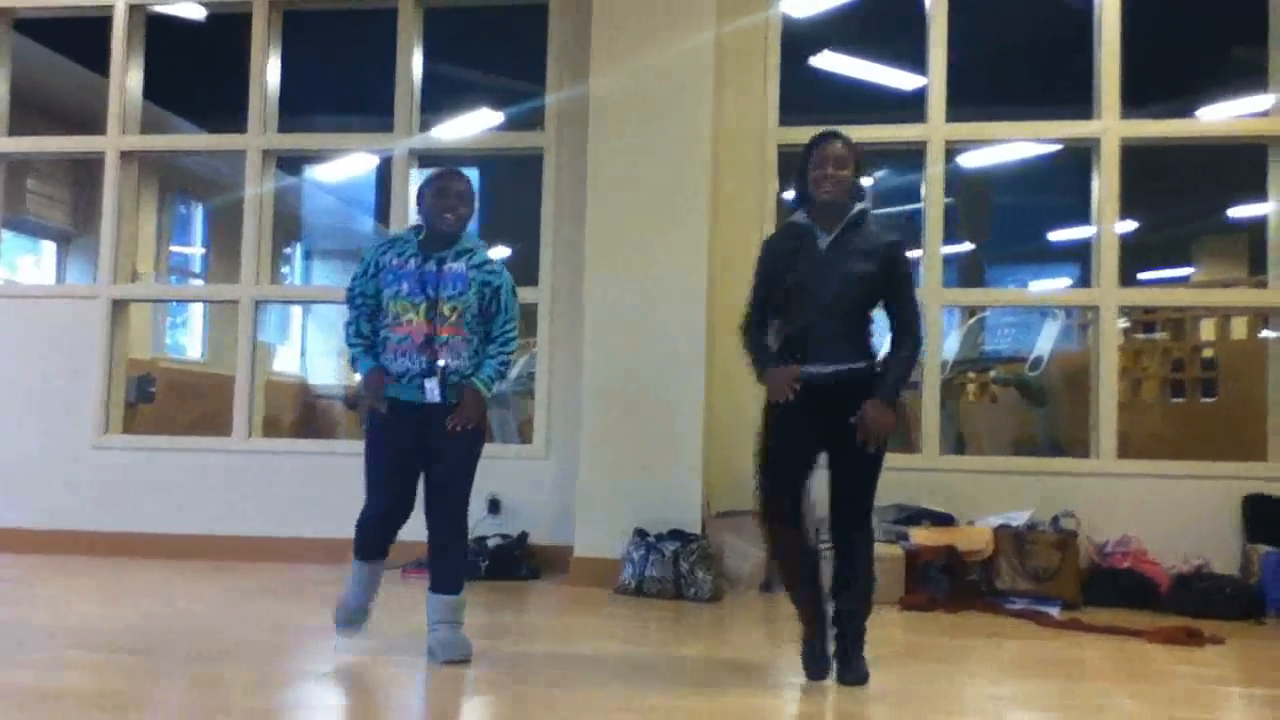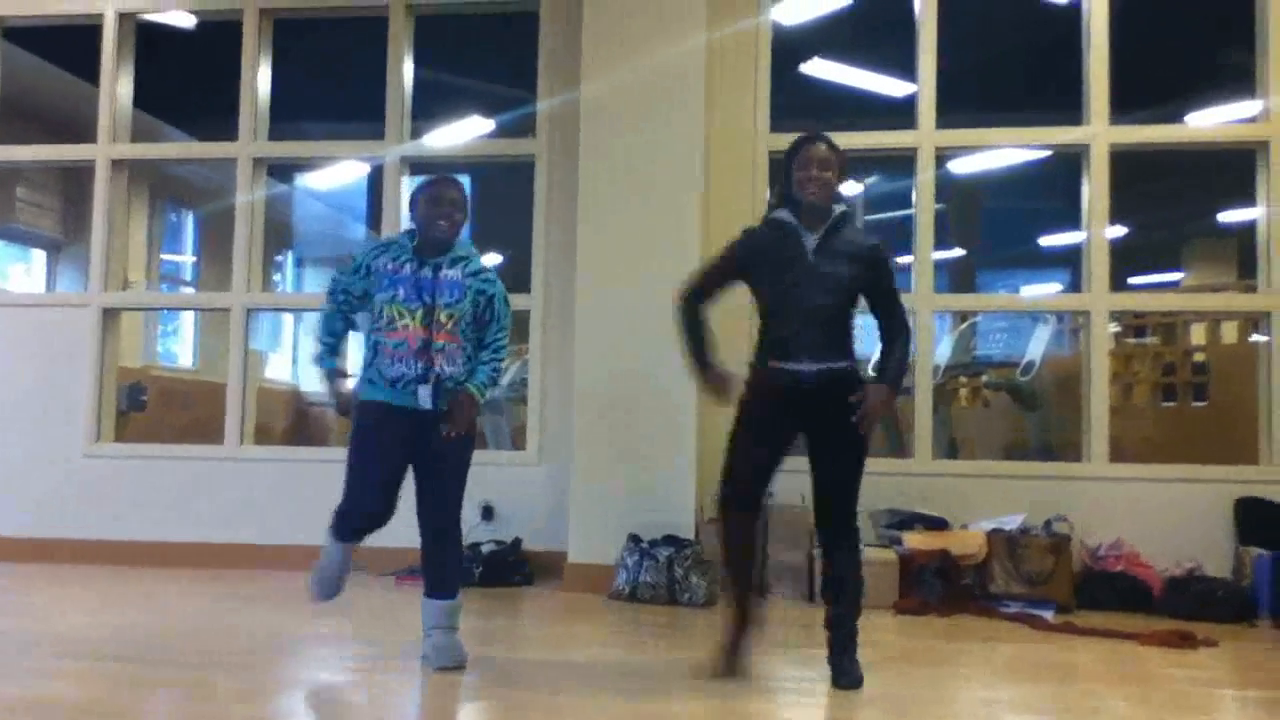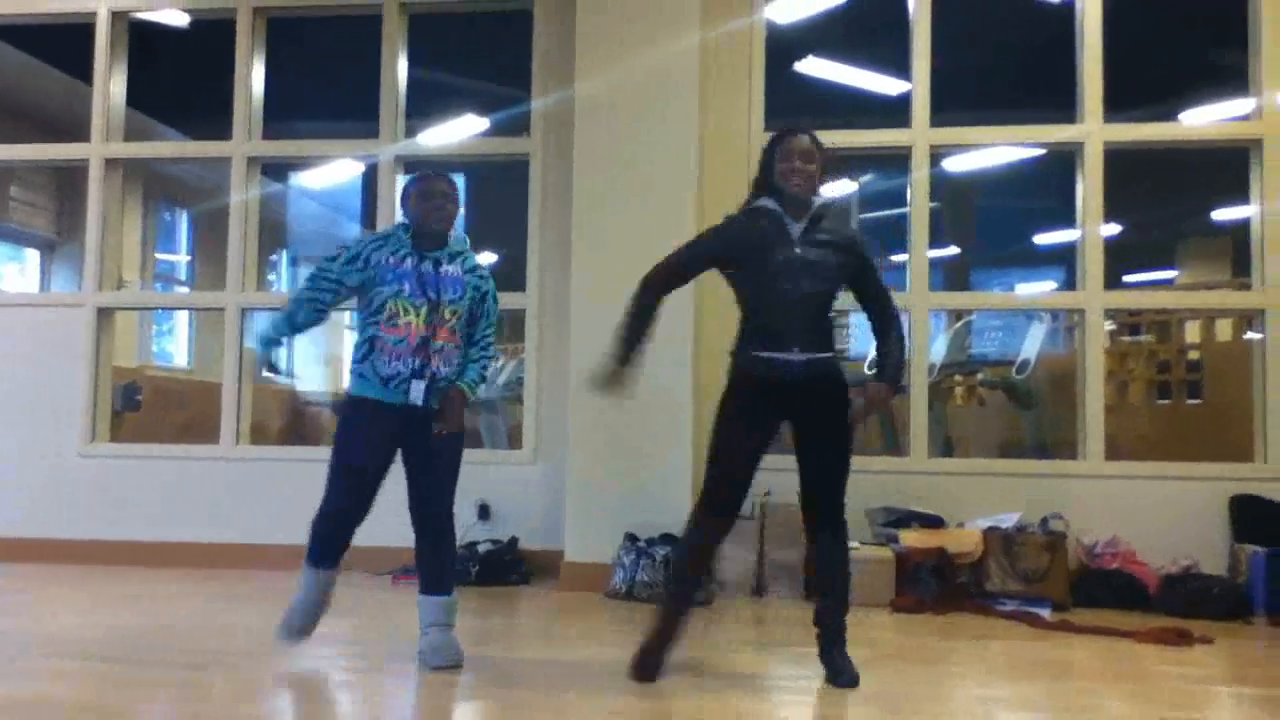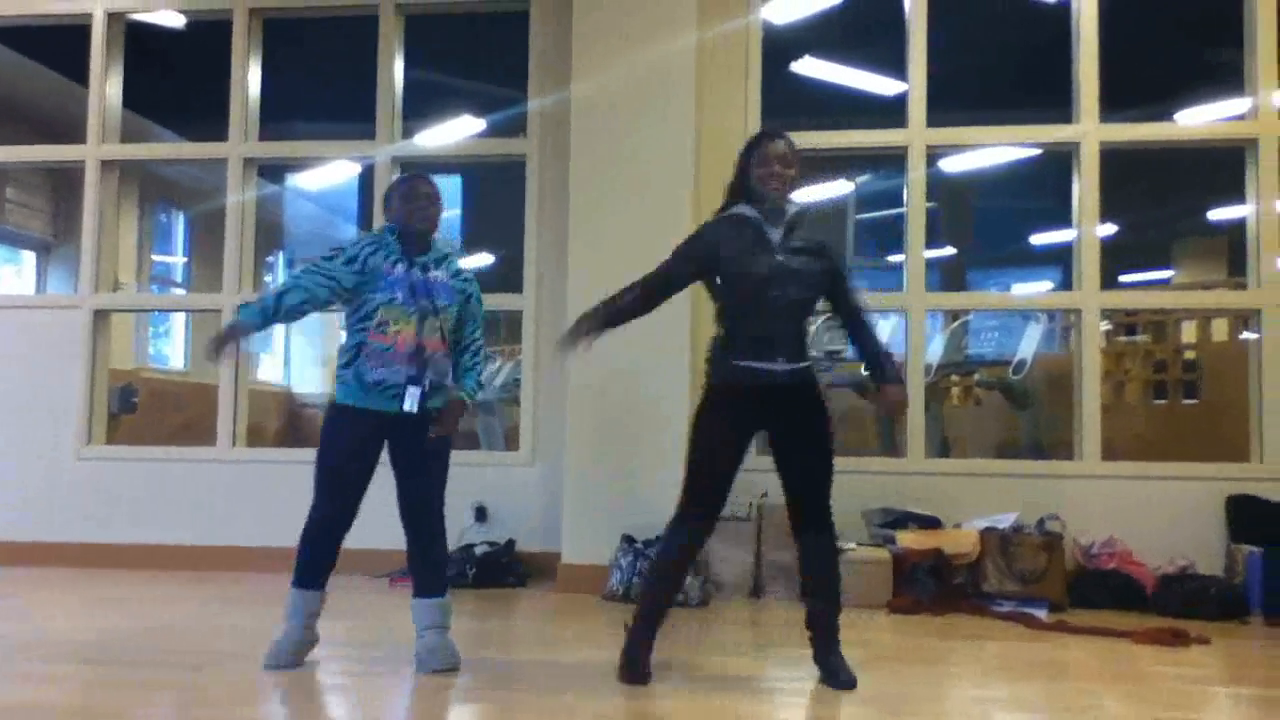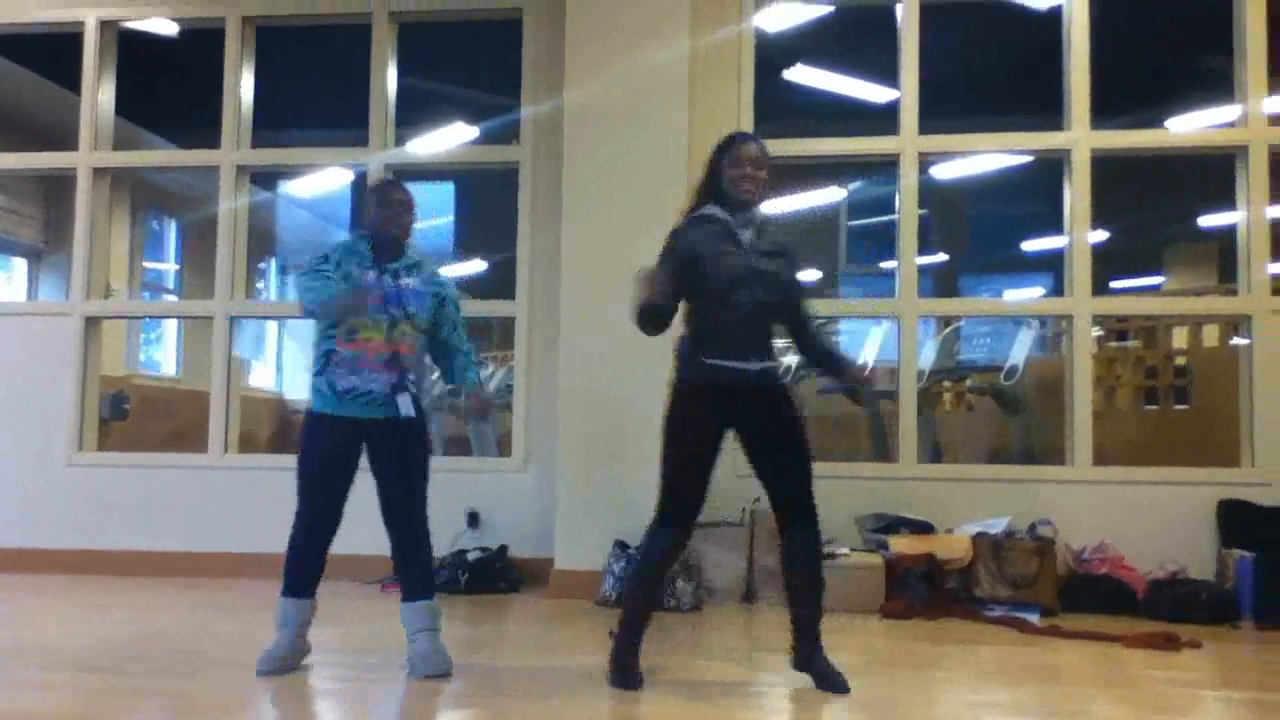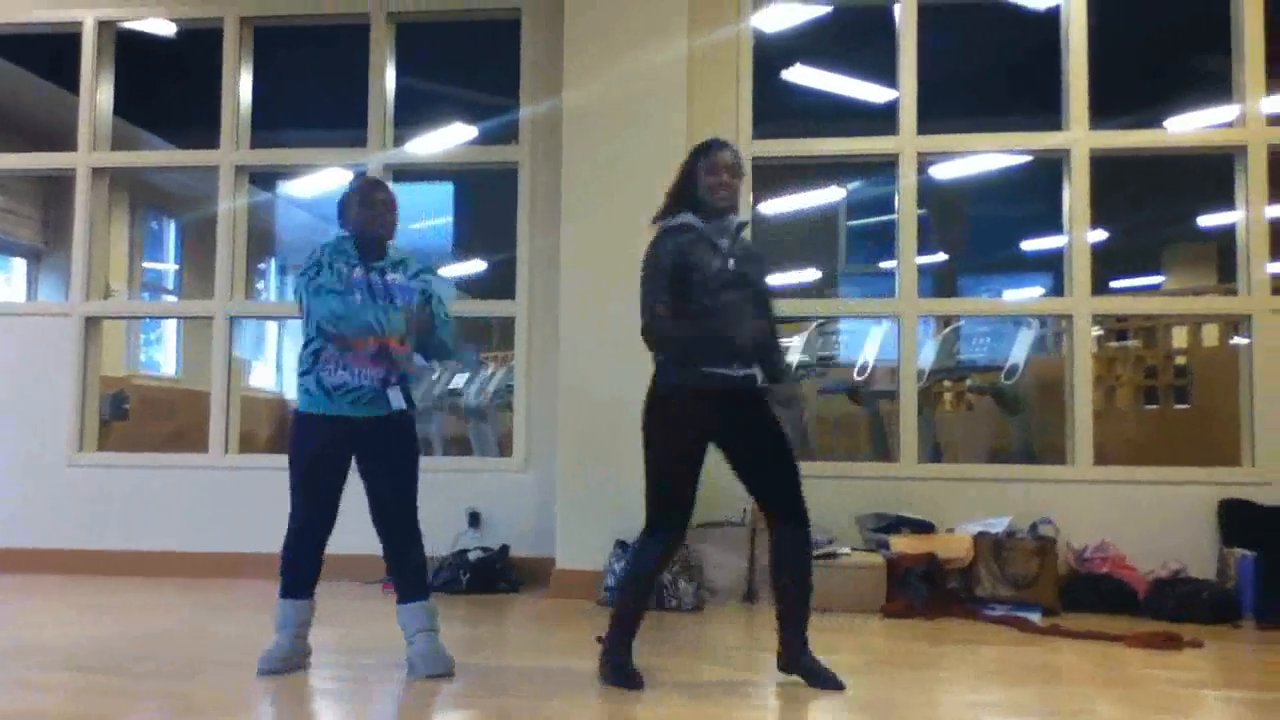
dt=0.1s
person 1, frame 1
left shoulder: (881, 247)
right shoulder: (781, 244)
left elbow: (907, 332)
right elbow: (755, 324)
left wrist: (886, 397)
right wrist: (768, 368)
left hip: (857, 395)
right hip: (795, 393)
left knee: (851, 521)
right knee: (778, 512)
left ankle: (850, 643)
right ankle: (813, 625)
person 1, frame 2
left shoulder: (863, 248)
right shoulder: (763, 241)
left elbow: (896, 328)
right elbow: (695, 297)
left wrist: (886, 384)
right wrist: (707, 366)
left hip: (839, 392)
right hip: (772, 388)
left knee: (837, 523)
right knee: (737, 504)
left ankle: (842, 646)
right ankle: (741, 622)
person 1, frame 3
left shoulder: (842, 241)
right shoulder: (741, 232)
left elbow: (884, 314)
right elbow: (657, 281)
left wrist: (889, 374)
right wrist: (624, 356)
left hip: (819, 388)
right hip: (754, 381)
left knee: (826, 517)
right knee: (717, 506)
left ankle: (833, 645)
right ankle: (664, 631)
person 1, frame 4
left shoulder: (814, 249)
right shoulder: (720, 237)
left elbow: (853, 321)
right elbow: (653, 290)
left wrist: (887, 375)
right wrist: (600, 317)
left hip: (796, 391)
right hip: (733, 389)
left knee: (815, 521)
right knee: (696, 518)
left ankle: (826, 646)
right ankle: (639, 641)
person 1, frame 5
left shoulder: (775, 250)
right shoulder: (692, 237)
left elbow: (799, 329)
right elbow: (655, 322)
left wrist: (846, 371)
right wrist: (650, 301)
left hip: (763, 390)
right hip: (704, 390)
left knee: (799, 517)
right knee: (675, 518)
left ankle: (809, 648)
right ankle: (625, 645)
person 1, frame 6
left shoulder: (747, 254)
right shoulder: (671, 244)
left elbow: (762, 332)
right elbow: (656, 331)
left wrist: (775, 375)
right wrist: (731, 337)
left hip: (738, 397)
right hip: (681, 397)
left knee: (790, 515)
right knee: (666, 527)
left ankle: (794, 649)
right ankle: (616, 649)
person 2, frame 1
left shoulder: (488, 270)
right shoulder: (385, 256)
left elbow: (504, 337)
right elbow: (359, 315)
left wrist: (480, 386)
right wrist: (368, 368)
left hip: (457, 406)
right hip: (395, 402)
left knee: (448, 513)
right knee: (386, 504)
left ankle: (445, 624)
right ankle: (361, 583)
person 2, frame 2
left shoulder: (480, 276)
right shoulder: (380, 259)
left elbow: (497, 344)
right elbow: (343, 303)
left wrist: (471, 390)
right wrist: (329, 359)
left hip: (450, 412)
right hip: (382, 404)
left knee: (441, 519)
right knee: (367, 504)
left ankle: (440, 630)
right ankle: (340, 544)
person 2, frame 3
left shoulder: (473, 273)
right shoulder: (372, 253)
left elbow: (483, 340)
right elbow: (319, 291)
left wrist: (462, 389)
right wrist: (273, 336)
left hip: (437, 410)
right hip: (373, 401)
left knee: (433, 516)
right knee: (345, 502)
left ankle: (437, 629)
right ankle: (314, 588)
person 2, frame 4
left shoulder: (458, 277)
right shoulder: (364, 257)
left elbow: (472, 346)
right elbow: (306, 287)
left wrist: (462, 395)
right wrist: (250, 317)
left hip: (426, 414)
right hip: (356, 408)
left knee: (425, 520)
right knee: (330, 514)
left ankle: (433, 632)
right ankle: (299, 627)
person 2, frame 5
left shoulder: (429, 282)
right shoulder: (333, 263)
left elbow: (451, 347)
right elbow: (317, 294)
left wrist: (470, 385)
right wrist: (344, 300)
left hip: (400, 418)
right hip: (334, 417)
left knee: (408, 525)
right knee: (314, 523)
left ankle: (423, 637)
right ankle: (291, 635)
person 2, frame 6
left shoulder: (413, 276)
right shoulder: (321, 265)
left elbow: (442, 345)
right elbow: (325, 310)
left wrist: (434, 335)
right wrist: (385, 325)
left hip: (389, 414)
right hip: (323, 414)
left knee: (400, 523)
right knee: (309, 522)
left ankle: (423, 638)
right ankle: (291, 637)
